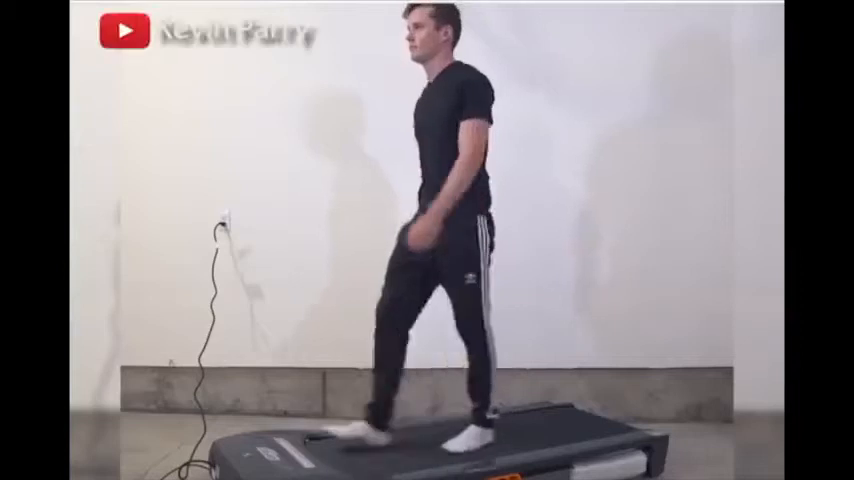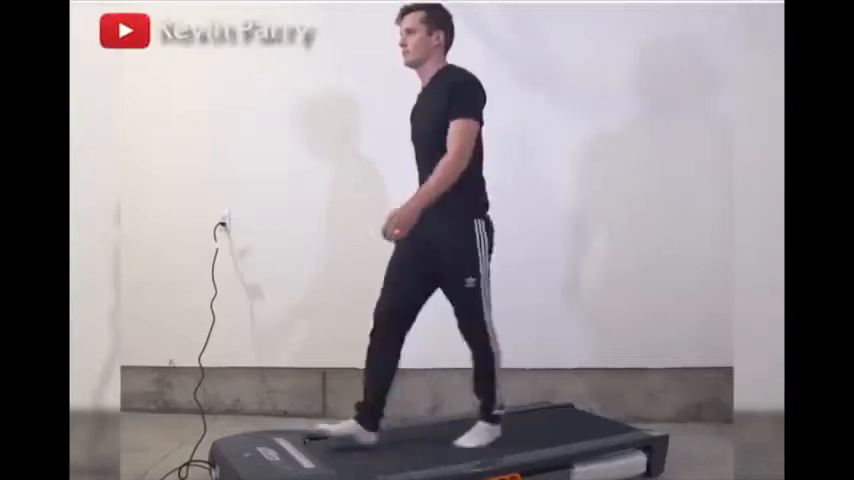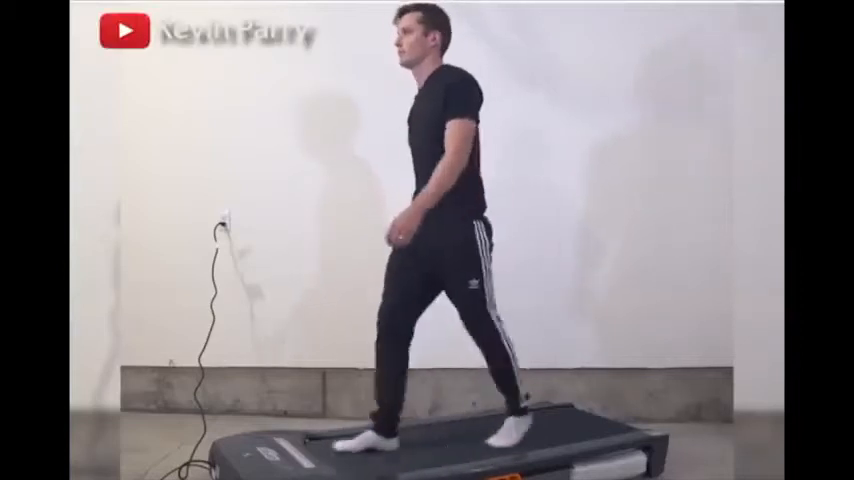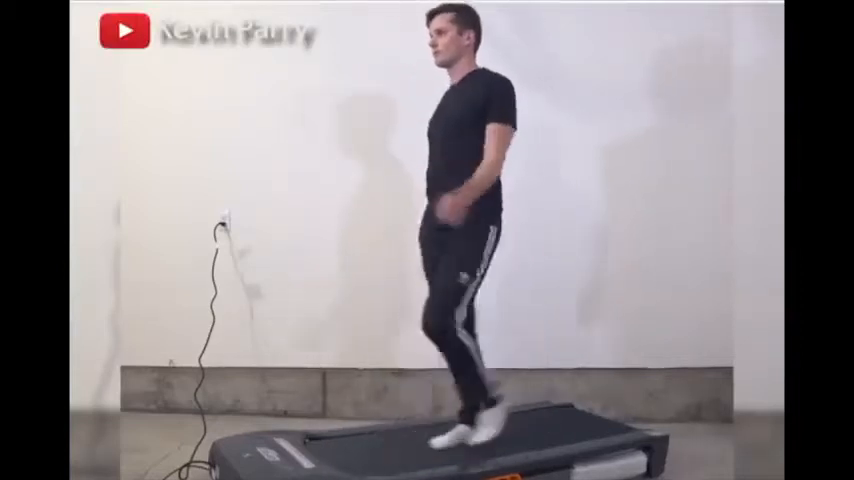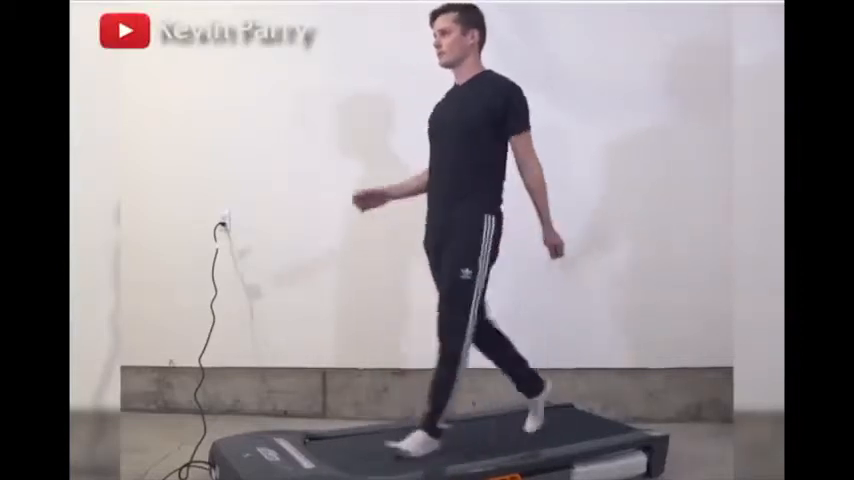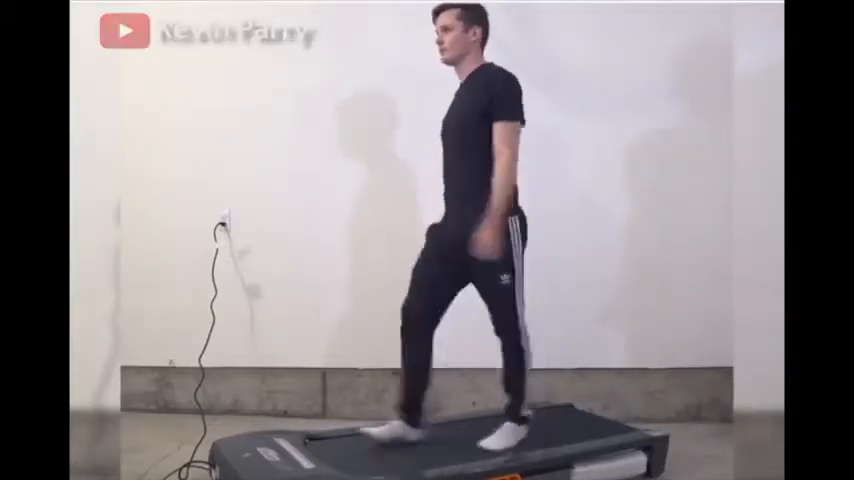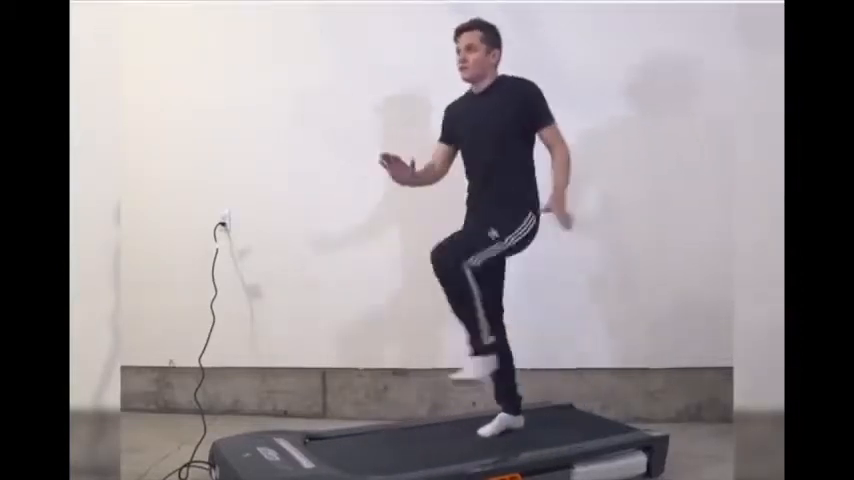
dt=0.7s
person 1, frame 1
left shoulder: (470, 83)
right shoulder: (427, 96)
left elbow: (471, 157)
left wrist: (434, 217)
left hip: (464, 223)
right hip: (424, 224)
left knee: (472, 327)
right knee: (389, 317)
left ankle: (482, 422)
right ankle: (377, 421)
person 1, frame 2
left shoulder: (462, 86)
right shoulder: (426, 98)
left elbow: (459, 156)
left wrist: (413, 208)
left hip: (460, 225)
right hip: (418, 227)
left knee: (475, 325)
right knee: (387, 319)
left ankle: (490, 417)
right ankle: (365, 421)
person 1, frame 3
left shoulder: (459, 84)
right shoulder: (423, 99)
left elbow: (456, 156)
left wrist: (414, 211)
left hip: (460, 228)
right hip: (425, 228)
left knee: (483, 325)
right knee: (391, 325)
left ankle: (518, 411)
right ankle: (385, 429)
person 1, frame 4
left shoulder: (494, 87)
right shoulder: (447, 100)
left elbow: (494, 158)
left wrist: (463, 198)
left hip: (475, 225)
right hip: (438, 226)
left knee: (441, 321)
right knee: (447, 323)
left ankle: (490, 403)
right ankle: (471, 417)
person 1, frame 5
left shoulder: (504, 93)
right shoulder: (445, 105)
left elbow: (527, 164)
left wrist: (547, 227)
right wrist: (389, 193)
left hip: (477, 226)
right hip: (442, 227)
left knee: (454, 326)
right knee: (471, 324)
left ankle: (431, 428)
right ankle: (534, 388)
person 1, frame 6
left shoulder: (499, 85)
right shoulder: (463, 93)
left elbow: (506, 159)
left wrist: (492, 224)
left hip: (494, 227)
right hip: (454, 228)
left knee: (508, 325)
right knee: (415, 315)
left ankle: (516, 419)
right ankle: (408, 419)
person 1, frame 7
left shoulder: (522, 93)
right shoulder: (457, 110)
left elbow: (558, 148)
right elbow: (437, 168)
left wrist: (558, 198)
right wrist: (409, 177)
left hip: (517, 217)
right hip: (478, 222)
left knee: (447, 257)
right knee: (488, 316)
left ankle: (484, 349)
right ankle: (510, 410)
